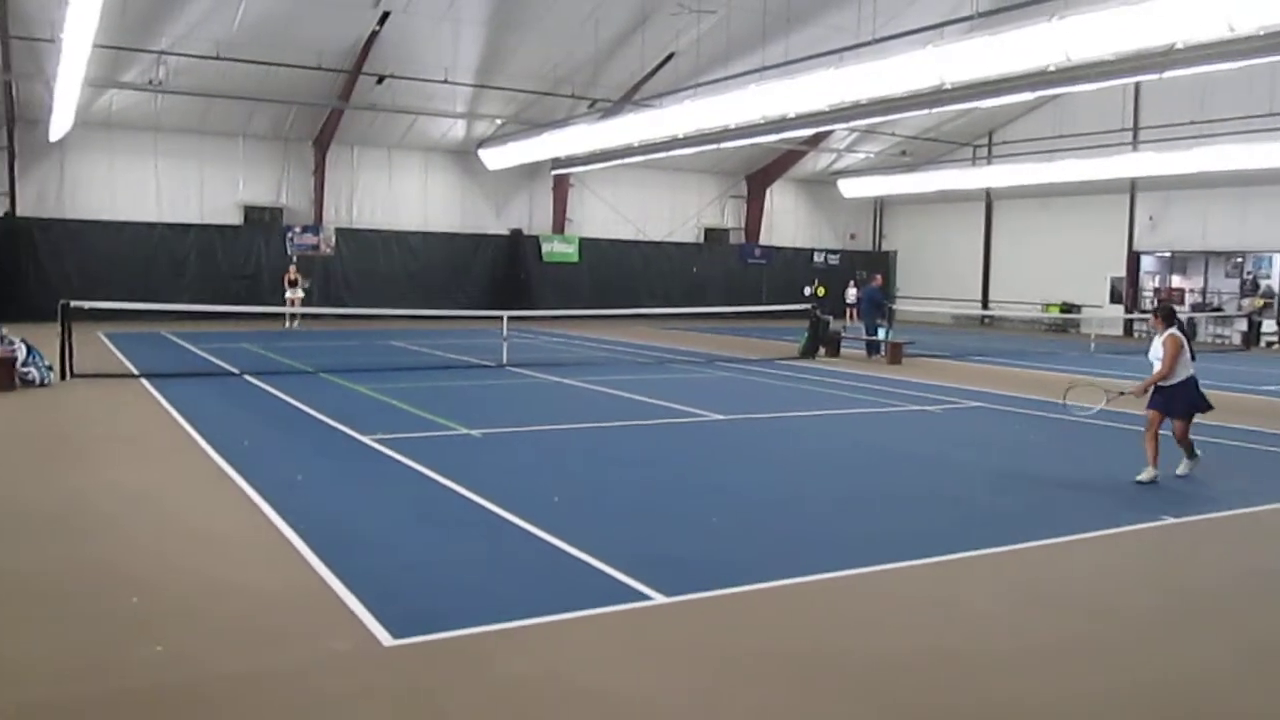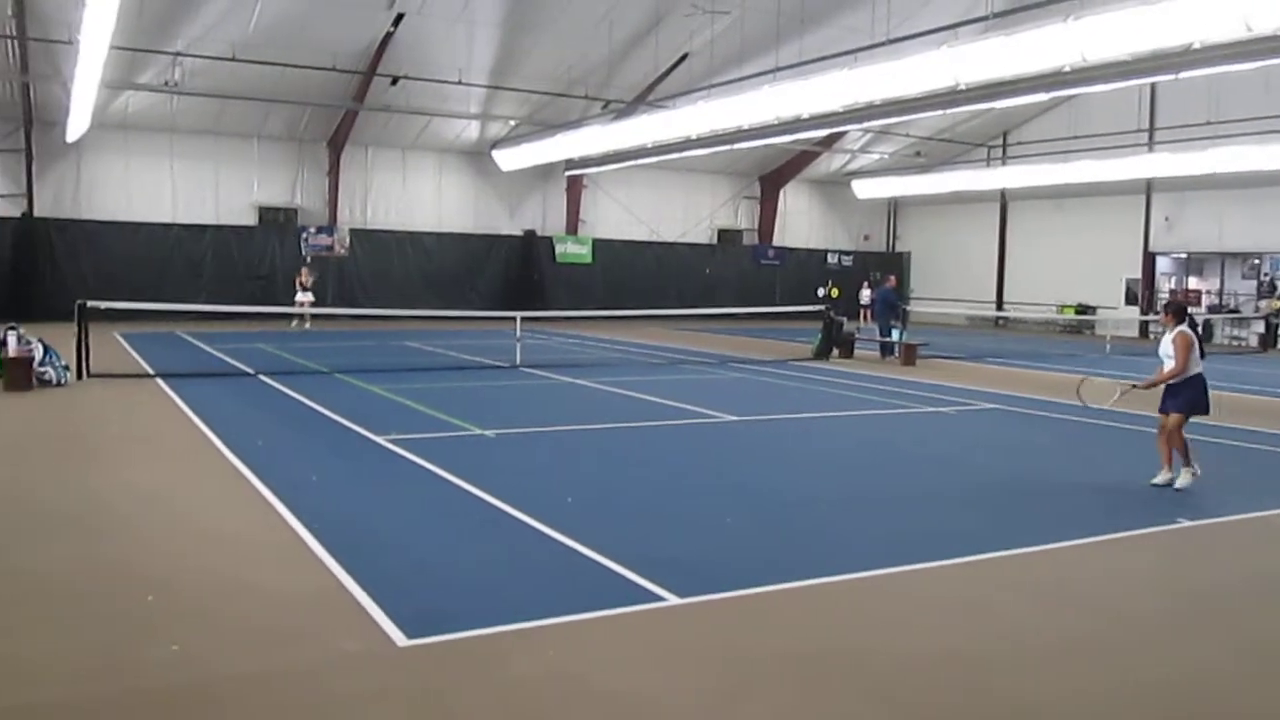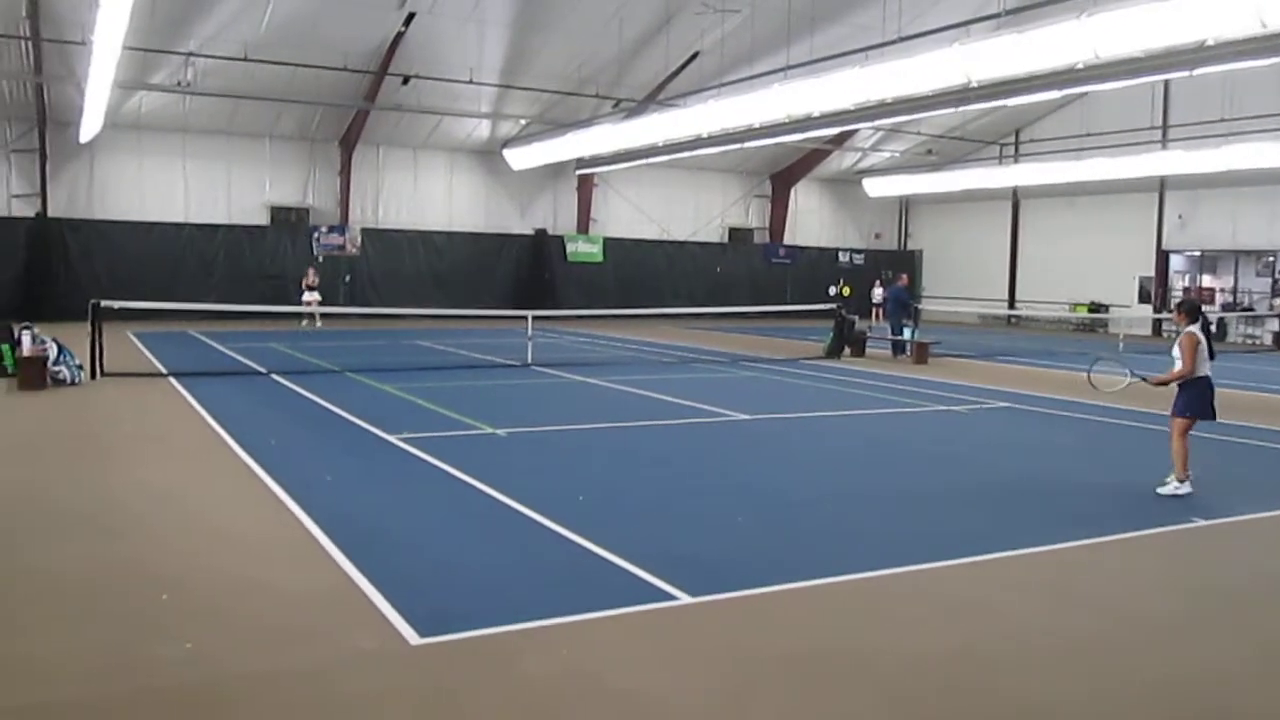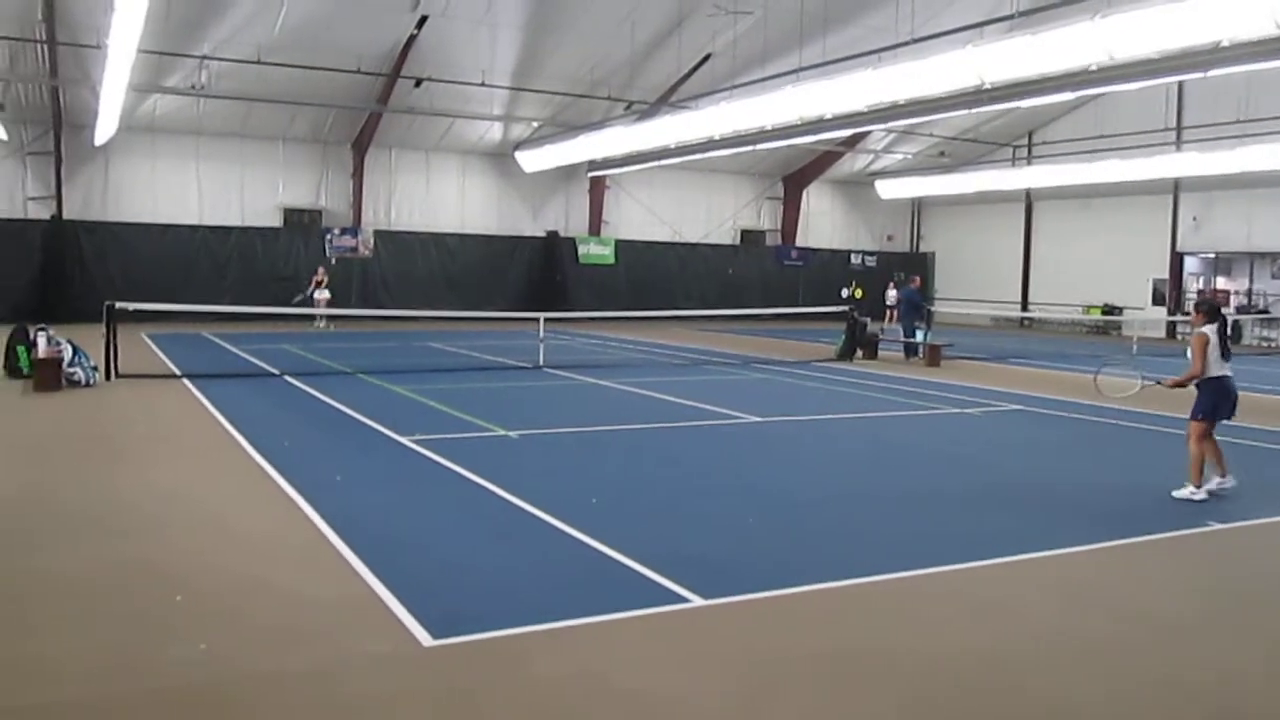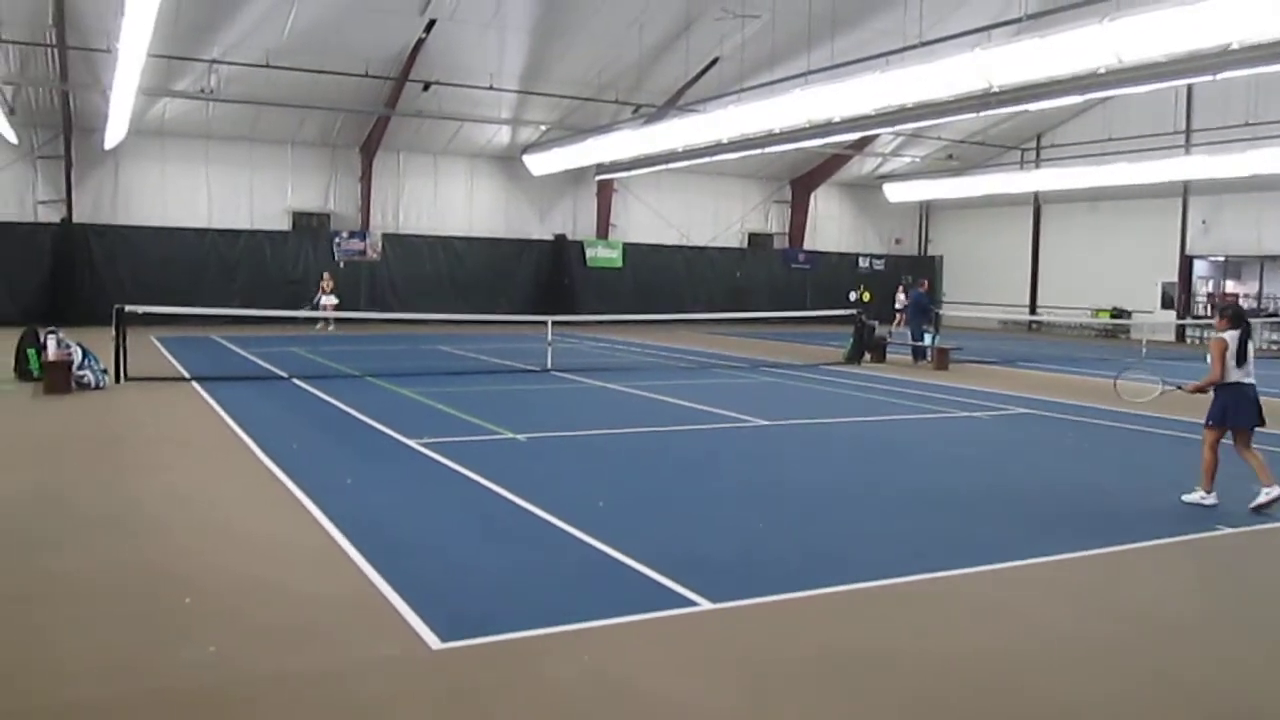
dt=0.2s
person 1, frame 1
left shoulder: (1172, 338)
right shoulder: (1158, 338)
left elbow: (1166, 371)
left wrist: (1144, 385)
right wrist: (1148, 385)
left hip: (1183, 388)
right hip: (1163, 389)
left knee: (1179, 434)
right knee: (1150, 425)
left ankle: (1191, 456)
right ankle: (1151, 470)
person 1, frame 2
left shoulder: (1182, 335)
right shoulder: (1169, 335)
left elbow: (1179, 369)
left wrist: (1153, 381)
right wrist: (1155, 380)
left hip: (1190, 386)
right hip: (1174, 386)
left knee: (1172, 428)
right knee: (1163, 428)
left ankle: (1188, 467)
right ankle: (1167, 471)
person 1, frame 3
left shoulder: (1189, 336)
right shoulder: (1188, 334)
left elbow: (1188, 370)
left wrist: (1162, 379)
right wrist: (1165, 378)
left hip: (1196, 388)
right hip: (1189, 387)
left knee: (1177, 433)
right knee: (1177, 432)
left ankle: (1181, 482)
right ankle: (1181, 473)
person 1, frame 4
left shoulder: (1200, 335)
right shoulder: (1216, 333)
left elbow: (1197, 371)
left wrist: (1176, 381)
right wrist: (1184, 381)
left hip: (1212, 389)
right hip: (1223, 386)
left knee: (1194, 437)
right knee: (1204, 435)
left ankle: (1196, 488)
right ankle: (1222, 476)
person 1, frame 5
left shoulder: (1219, 341)
right shoulder: (1246, 340)
left elbow: (1217, 376)
left wrist: (1196, 386)
right wrist: (1207, 386)
left hip: (1229, 395)
right hip: (1248, 393)
left knee: (1209, 444)
right knee: (1244, 446)
left ankle: (1206, 493)
